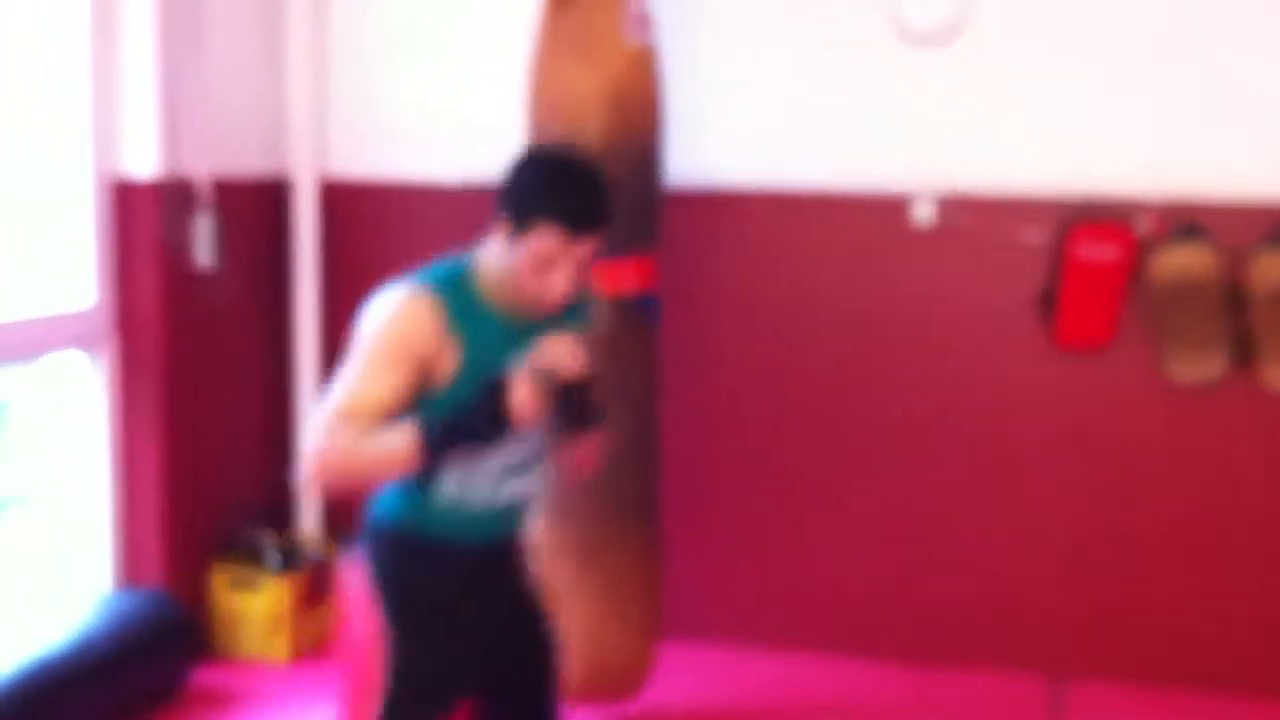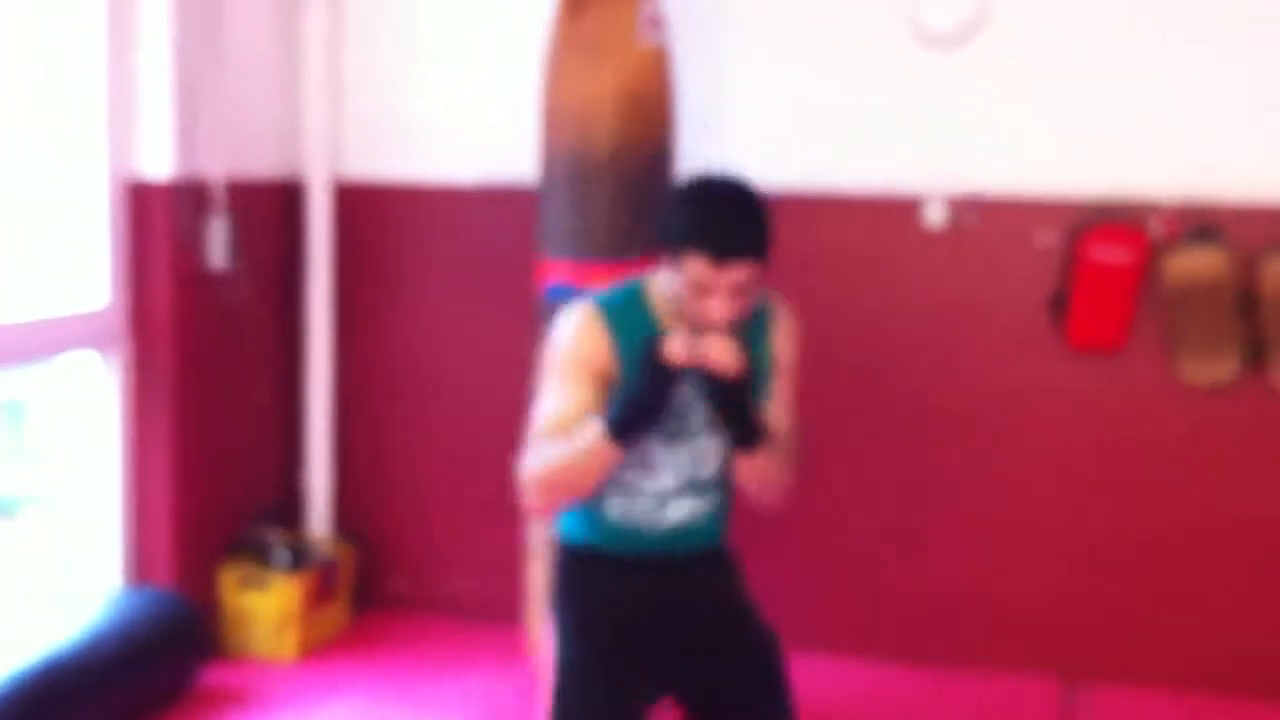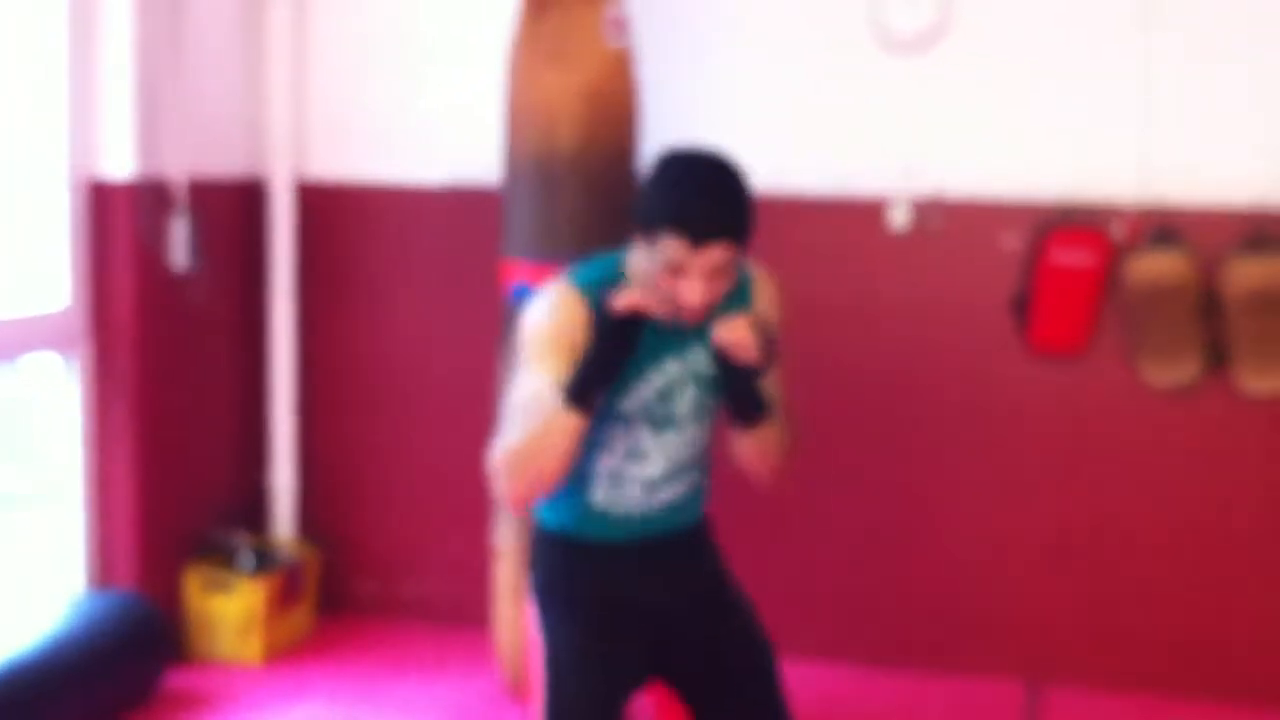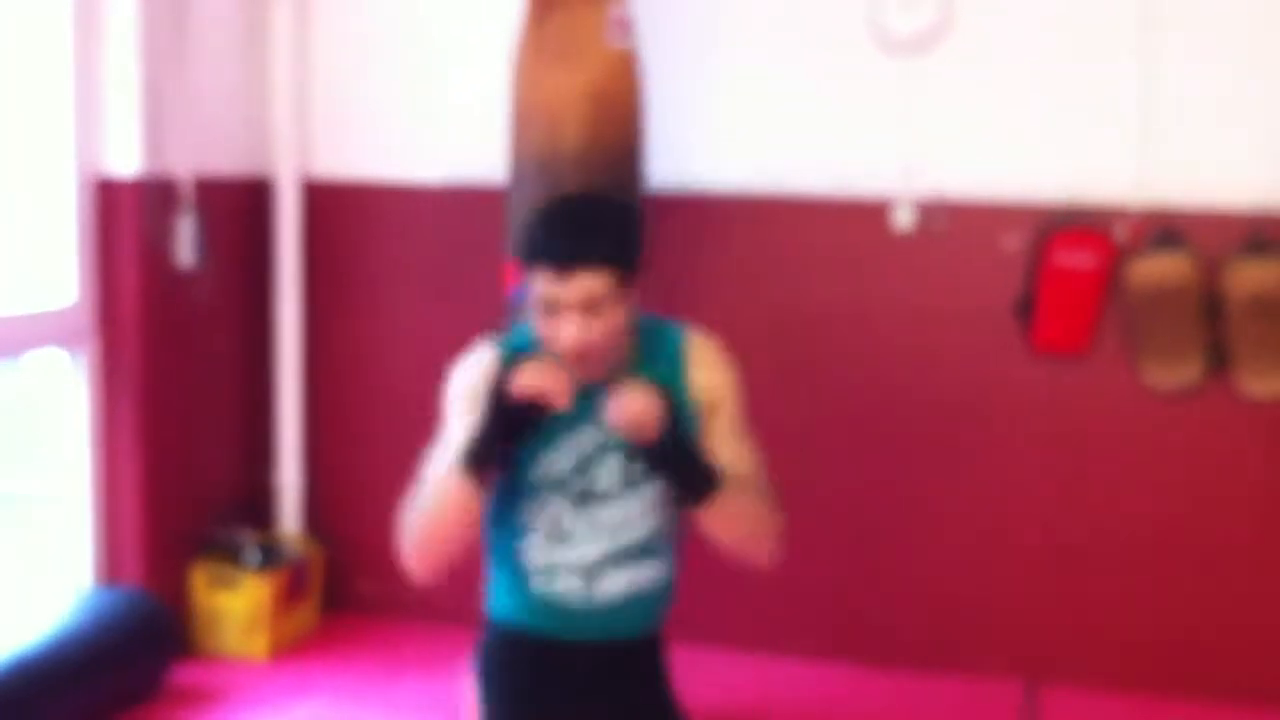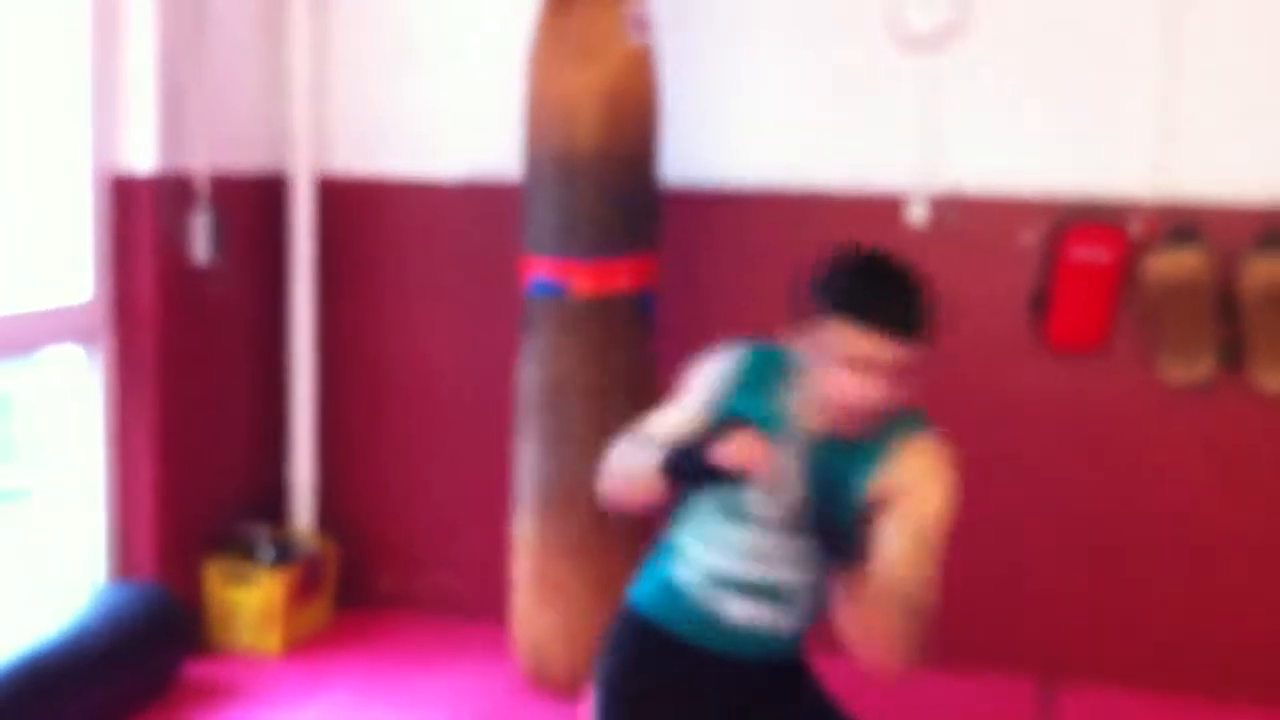
dt=0.4s
person 1, frame 1
left shoulder: (569, 304)
right shoulder: (417, 313)
left elbow: (582, 460)
right elbow: (325, 457)
left wrist: (578, 399)
right wrist: (452, 431)
left hip: (493, 568)
right hip: (412, 574)
person 1, frame 2
left shoulder: (770, 326)
right shoulder: (592, 329)
left elbow: (772, 491)
right elbow: (539, 493)
left wrist: (738, 412)
right wrist: (633, 408)
left hip: (701, 576)
right hip: (602, 581)
person 1, frame 3
left shoulder: (751, 296)
right shoulder: (565, 309)
left elbow: (766, 465)
right elbow: (513, 484)
left wrist: (746, 391)
right wrist: (595, 369)
left hip: (683, 554)
right hip: (583, 567)
person 1, frame 4
left shoulder: (694, 363)
right shoulder: (490, 374)
left elbow: (761, 544)
right elbow: (421, 556)
left wrist: (681, 463)
right wrist: (490, 442)
left hip: (631, 663)
right hip: (531, 664)
person 1, frame 5
left shoulder: (916, 461)
right shoulder: (737, 372)
left elbow: (884, 648)
right elbow: (616, 482)
left wrist: (840, 545)
right wrist: (686, 461)
left hip: (768, 682)
right hip: (653, 659)
